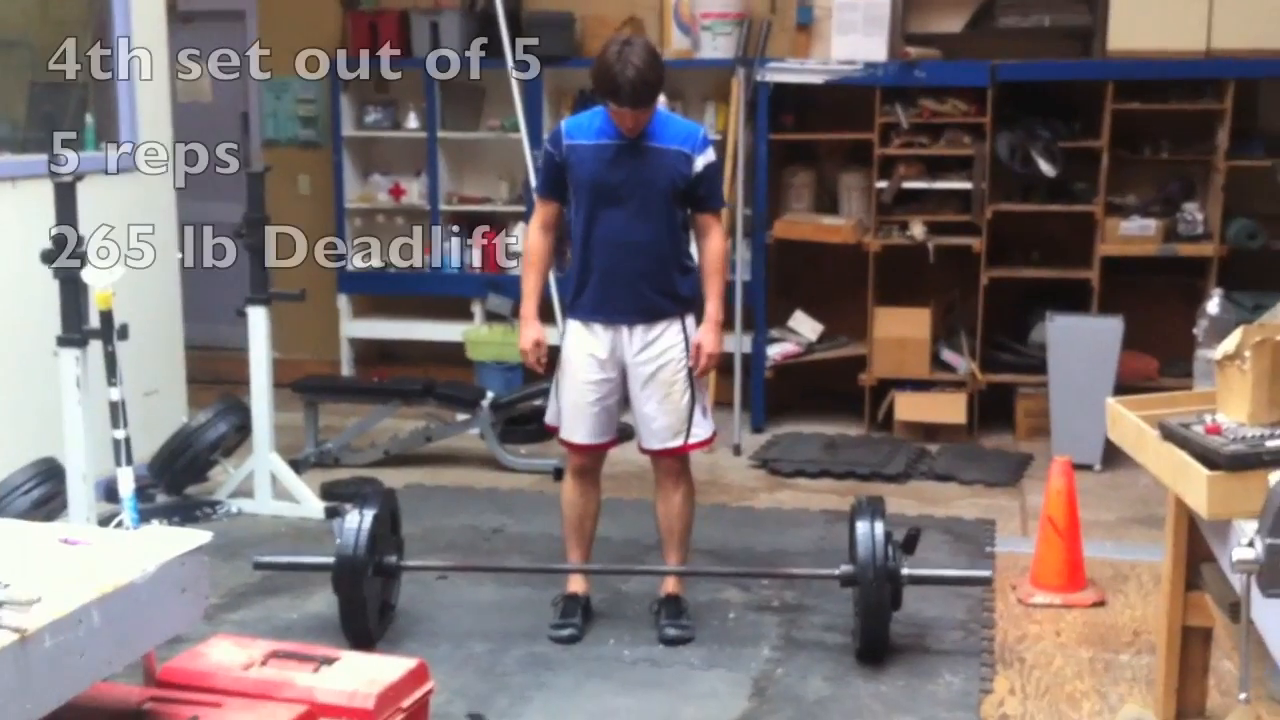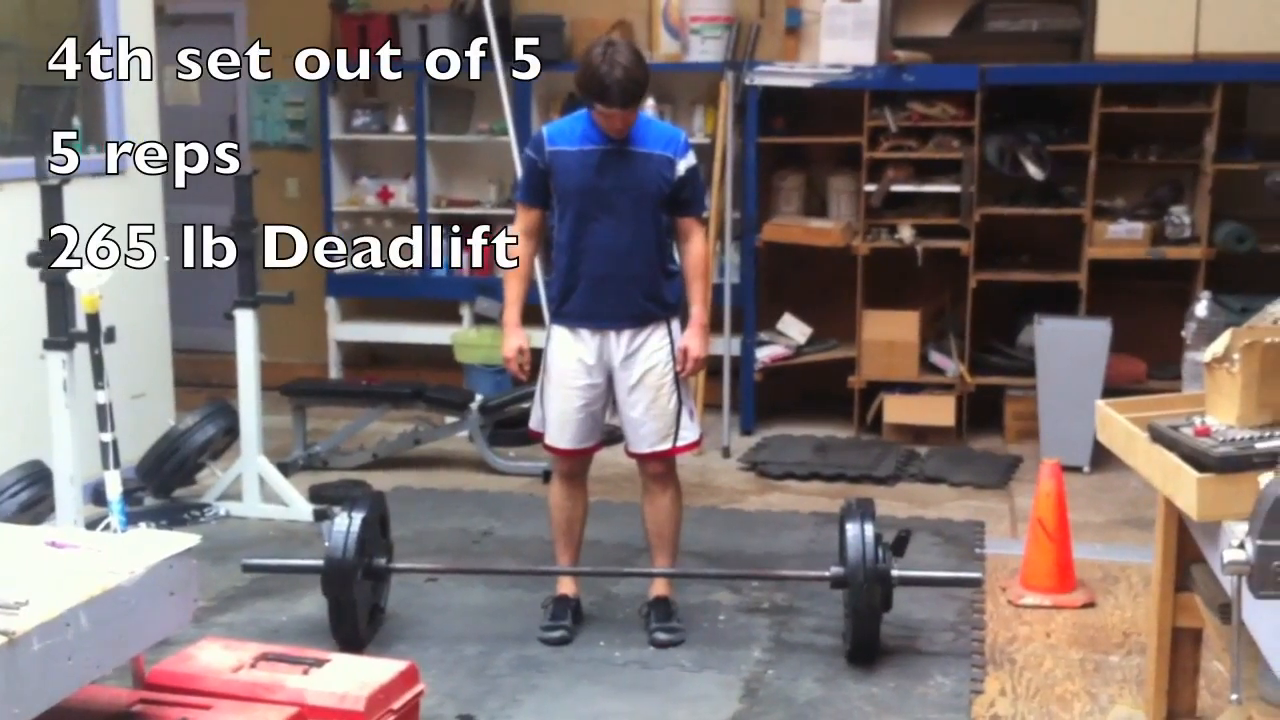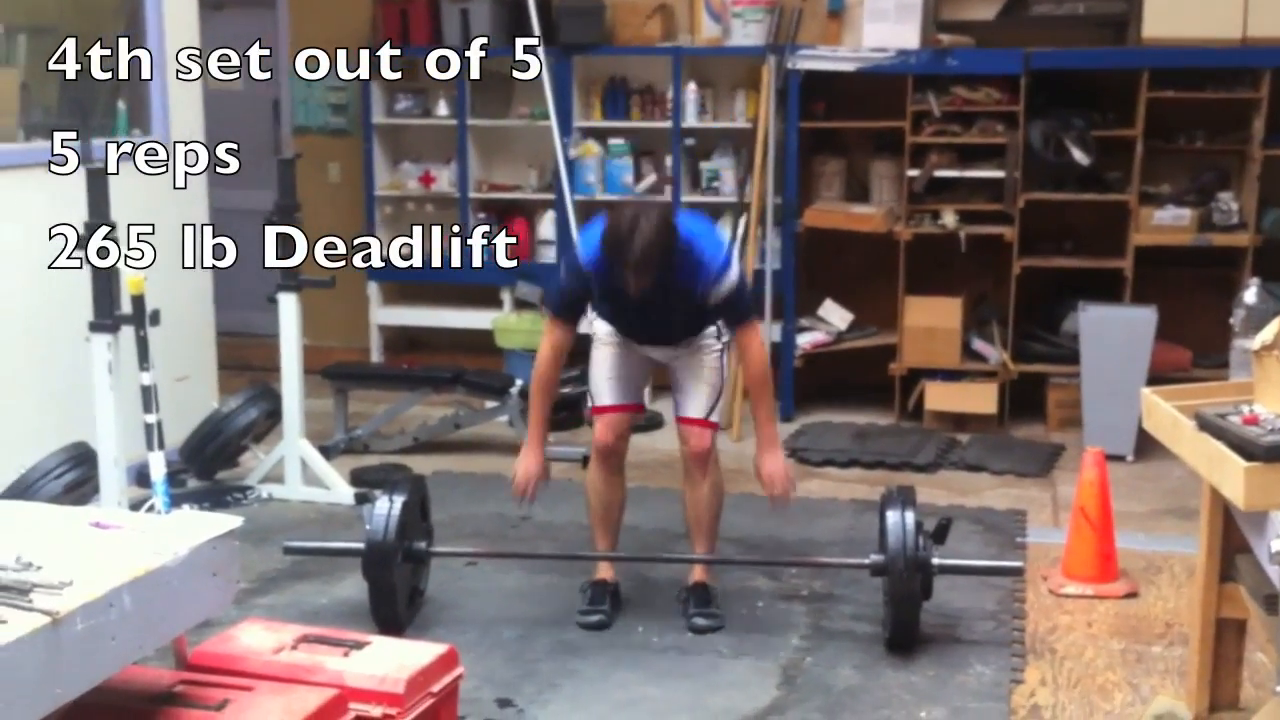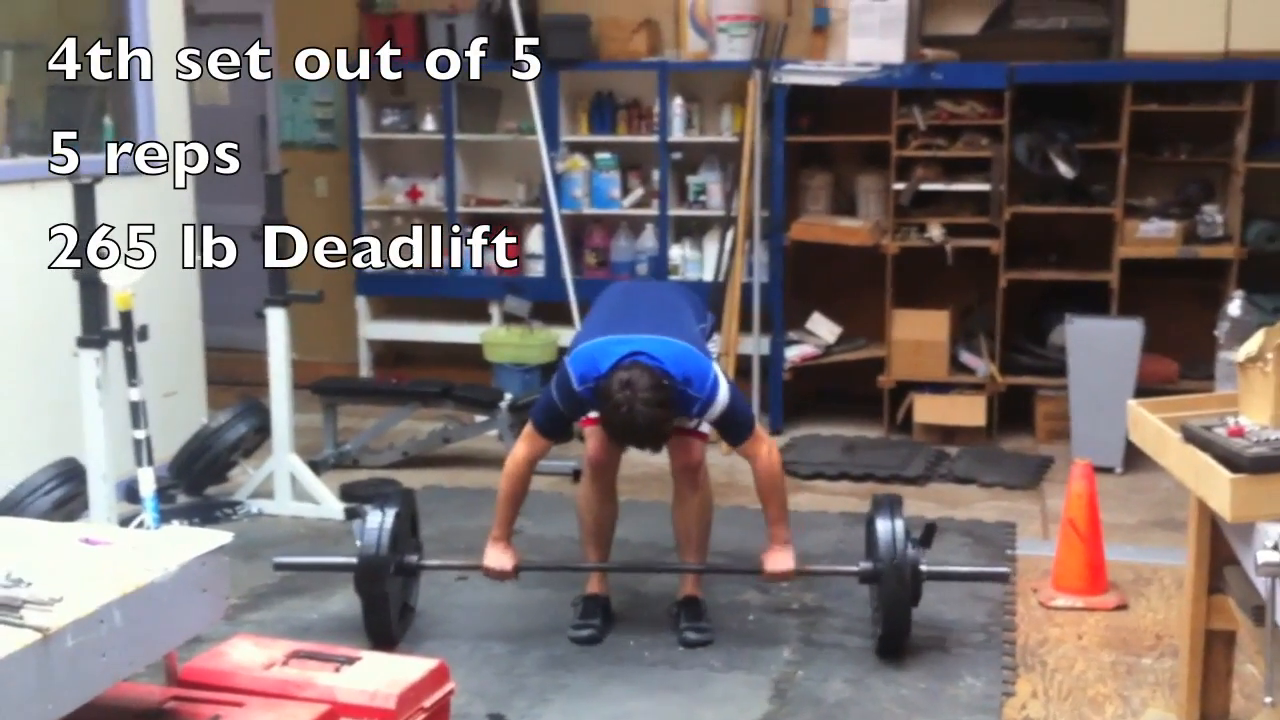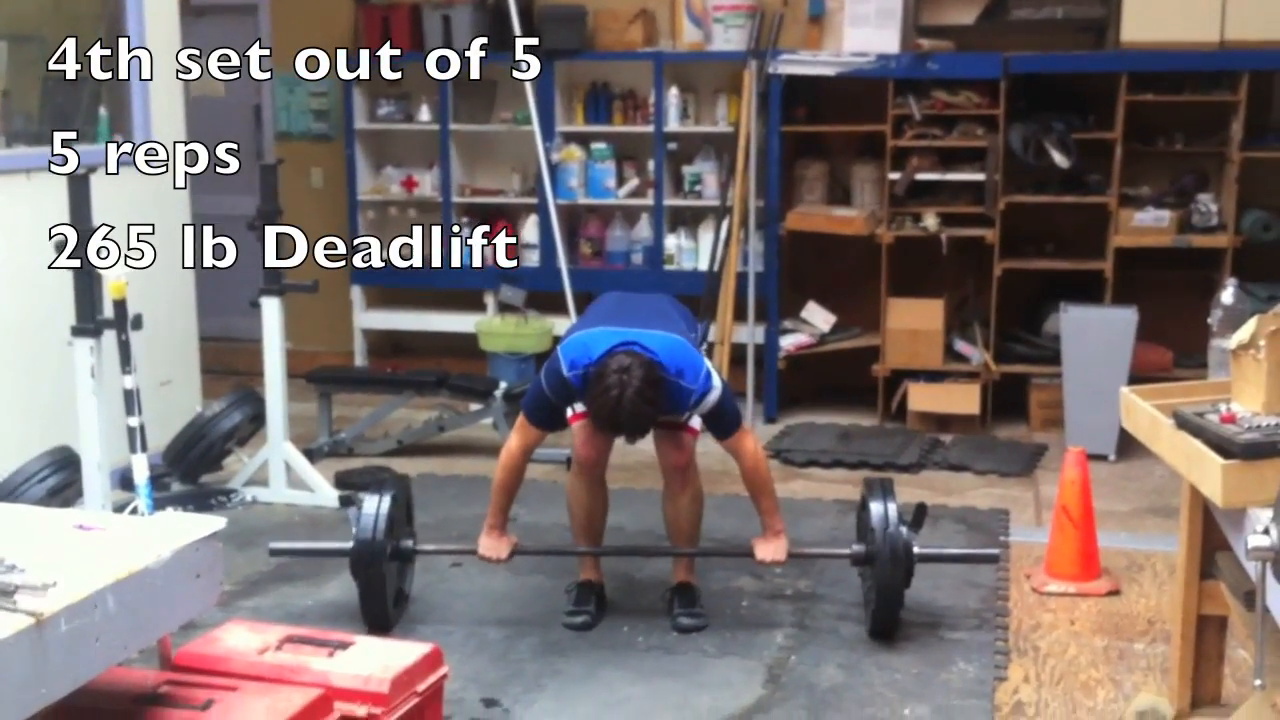
dt=1s
person 1, frame 1
left shoulder: (691, 143)
right shoulder: (567, 138)
left elbow: (711, 233)
right elbow: (543, 226)
left wrist: (711, 320)
right wrist: (529, 313)
left hip: (665, 324)
right hip: (588, 322)
left knee: (671, 458)
right knee: (581, 458)
left ankle: (672, 588)
right ankle: (576, 586)
person 1, frame 2
left shoulder: (672, 147)
right shoulder: (550, 144)
left elbow: (691, 237)
right elbow: (525, 235)
left wrist: (698, 323)
right wrist: (512, 323)
left hip: (651, 330)
right hip: (573, 329)
left knee: (658, 463)
right knee: (568, 462)
left ankle: (661, 592)
right ankle: (565, 589)
person 1, frame 3
left shoulder: (710, 256)
right shoulder: (587, 254)
left elbow: (752, 346)
right elbow: (553, 347)
left wrist: (769, 446)
right wrist: (533, 444)
left hip: (695, 337)
right hip: (620, 333)
left knee: (699, 445)
right knee: (606, 439)
left ankle: (700, 579)
right ankle: (604, 575)
person 1, frame 4
left shoulder: (700, 380)
right shoulder: (578, 378)
left elbow: (763, 453)
right elbow: (524, 452)
left wrist: (779, 543)
right wrist: (499, 540)
left knee: (689, 463)
right knee: (598, 459)
left ankle: (691, 593)
right ankle: (595, 590)
person 1, frame 5
left shoulder: (692, 376)
right shoulder: (568, 368)
left elbow: (747, 448)
right elbow: (518, 445)
left wrist: (773, 531)
right wrist: (494, 528)
right hip: (596, 359)
left knee: (679, 461)
right knee: (586, 457)
left ankle: (684, 581)
right ankle: (588, 579)
